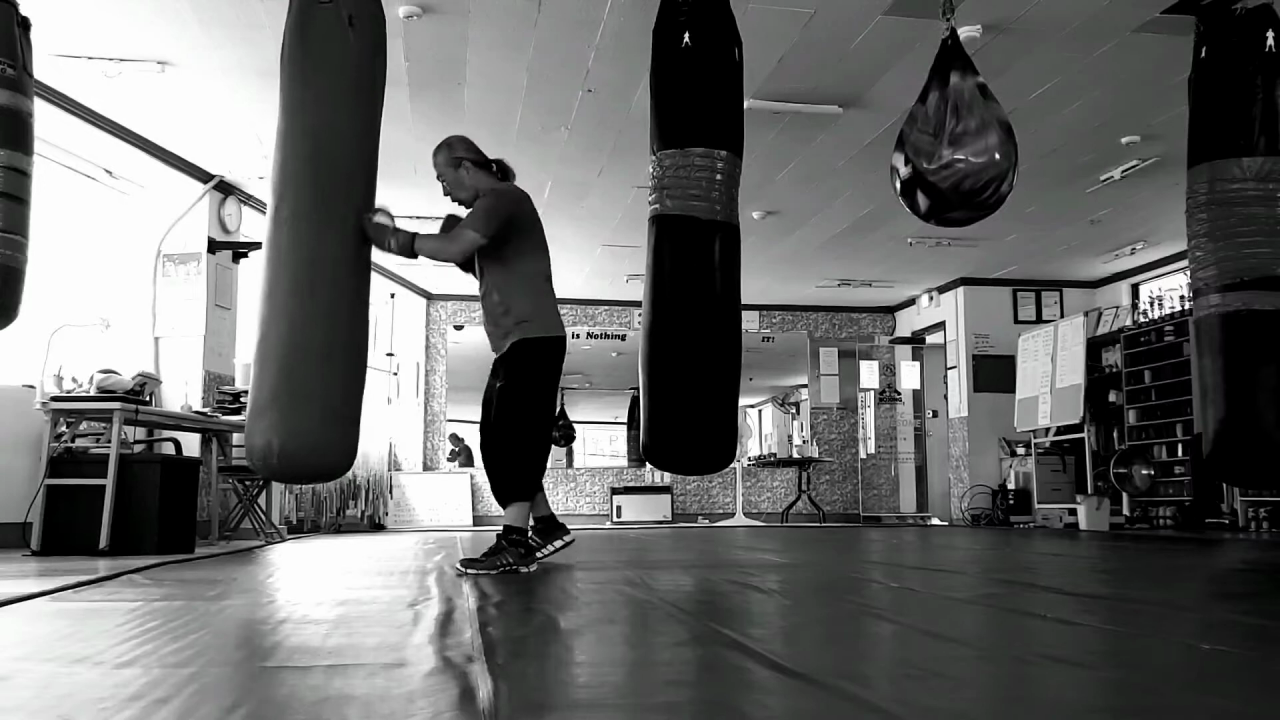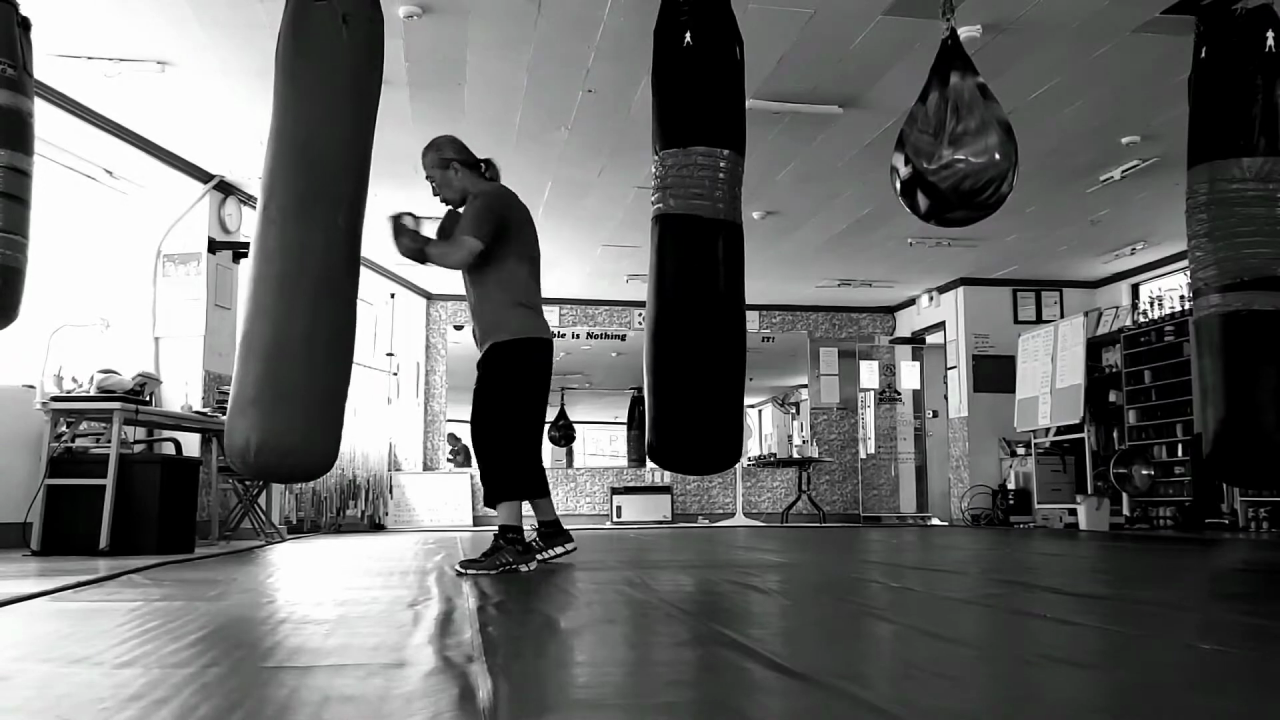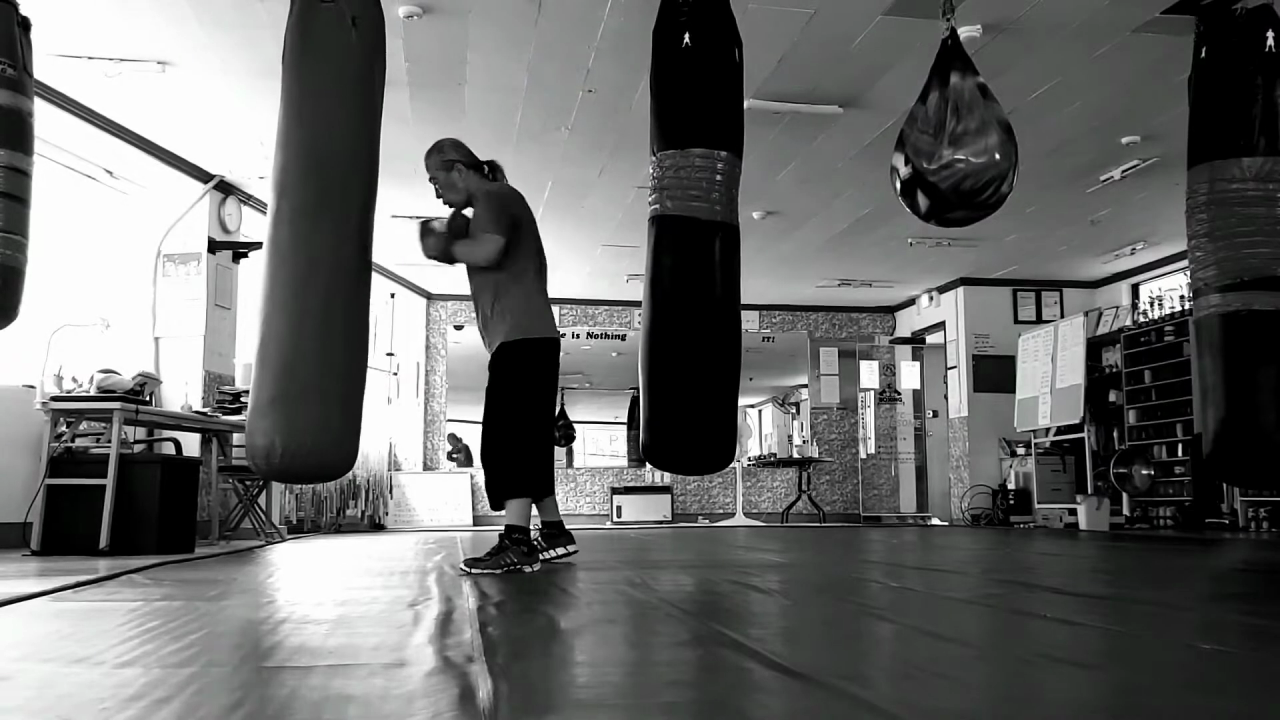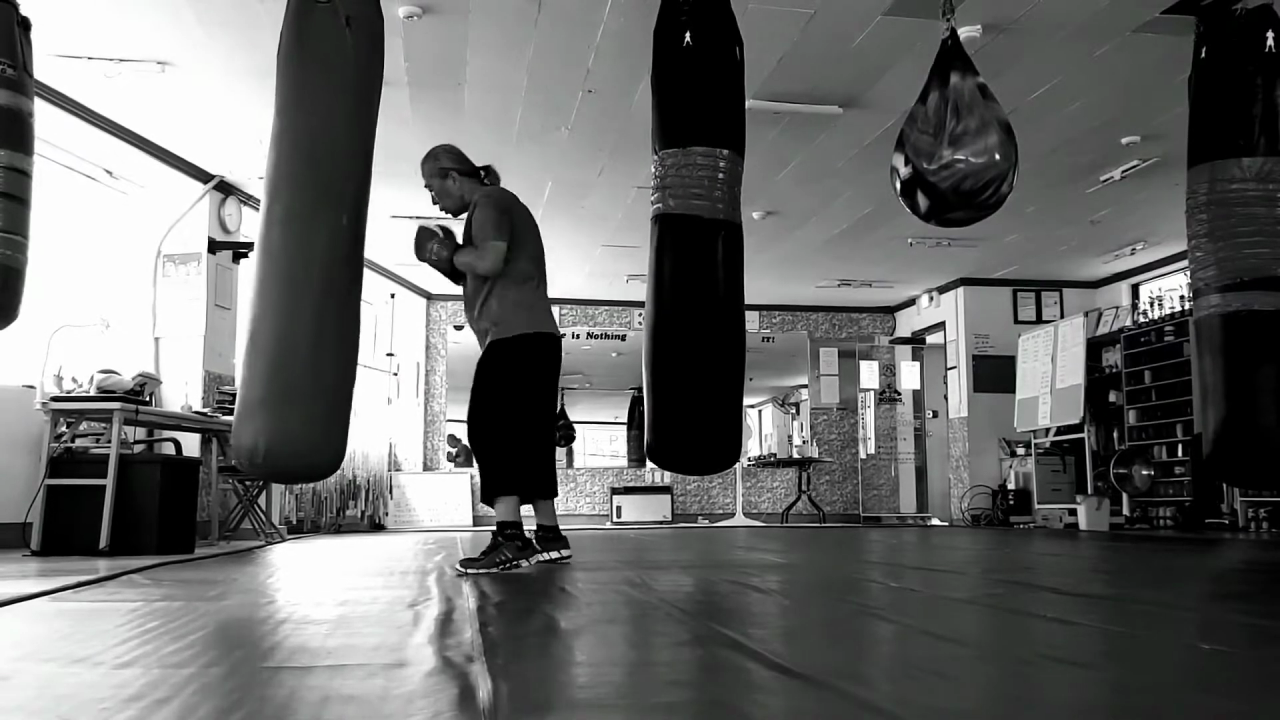
dt=1s
person 1, frame 1
left shoulder: (504, 197)
right shoulder: (487, 210)
left elbow: (455, 248)
right elbow: (489, 268)
left wrist: (403, 240)
left hip: (532, 339)
right hip: (518, 343)
left knee: (514, 438)
right knee: (502, 439)
left ankle: (514, 542)
right ankle: (545, 527)
person 1, frame 2
left shoulder: (491, 199)
right shoulder: (486, 208)
left elbow: (458, 256)
right elbow: (492, 271)
left wrist: (418, 244)
right wrist: (441, 242)
left hip: (513, 341)
right hip: (521, 342)
left knee: (495, 433)
right knee: (516, 439)
left ankle: (510, 542)
right ankle: (551, 531)
person 1, frame 3
left shoulder: (495, 198)
right shoulder: (494, 207)
left elbow: (482, 253)
right elbow: (485, 268)
left wrist: (441, 246)
right wrist: (448, 245)
left hip: (521, 338)
right hip: (529, 340)
left knee: (505, 435)
right knee: (526, 437)
left ankle: (517, 541)
right ankle: (555, 534)
person 1, frame 4
left shoulder: (491, 203)
right shoulder: (508, 208)
left elbow: (489, 262)
left wrist: (444, 253)
right wrist: (449, 259)
left hip: (516, 339)
right hip: (538, 339)
left knee: (491, 431)
right knee: (529, 437)
left ankle: (509, 539)
right ankle: (549, 536)
